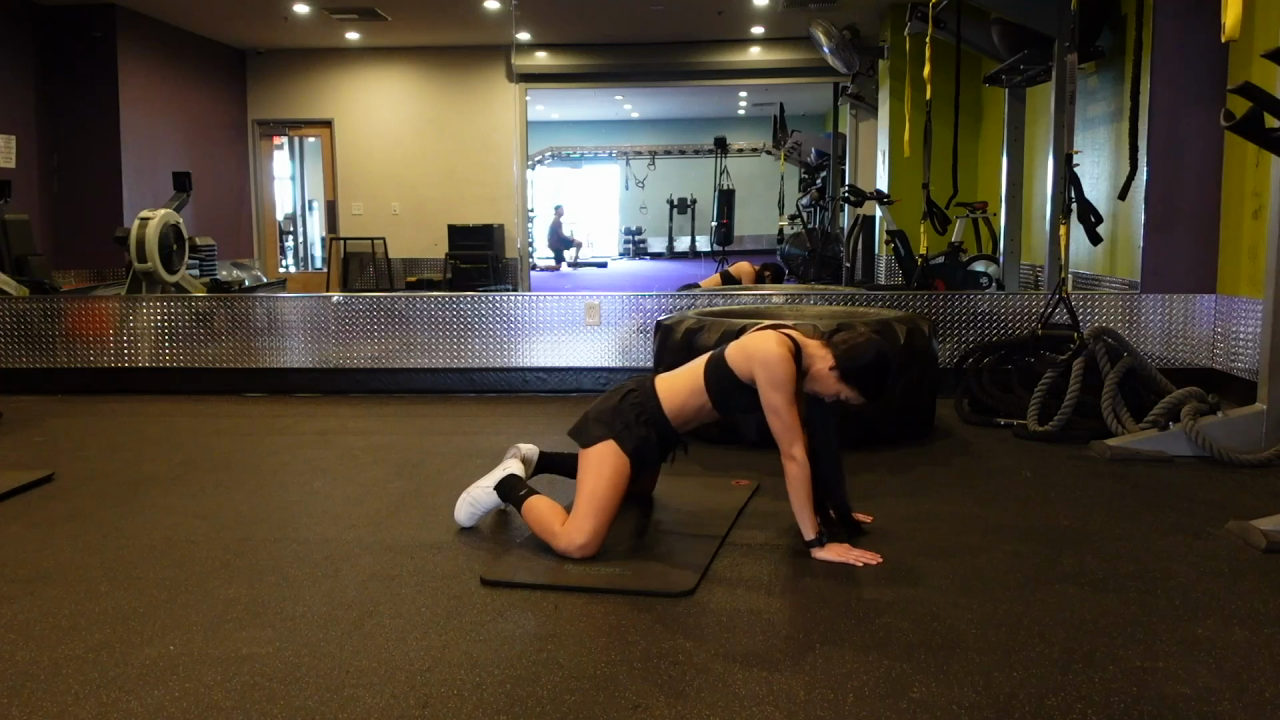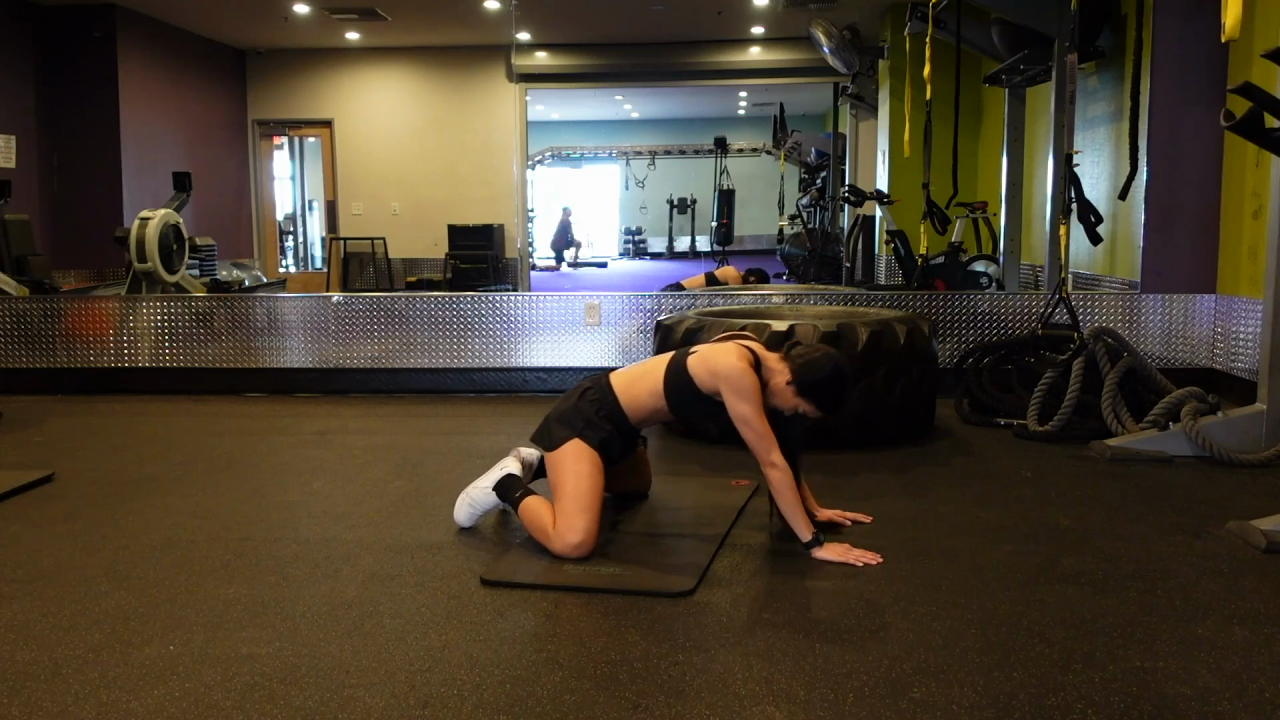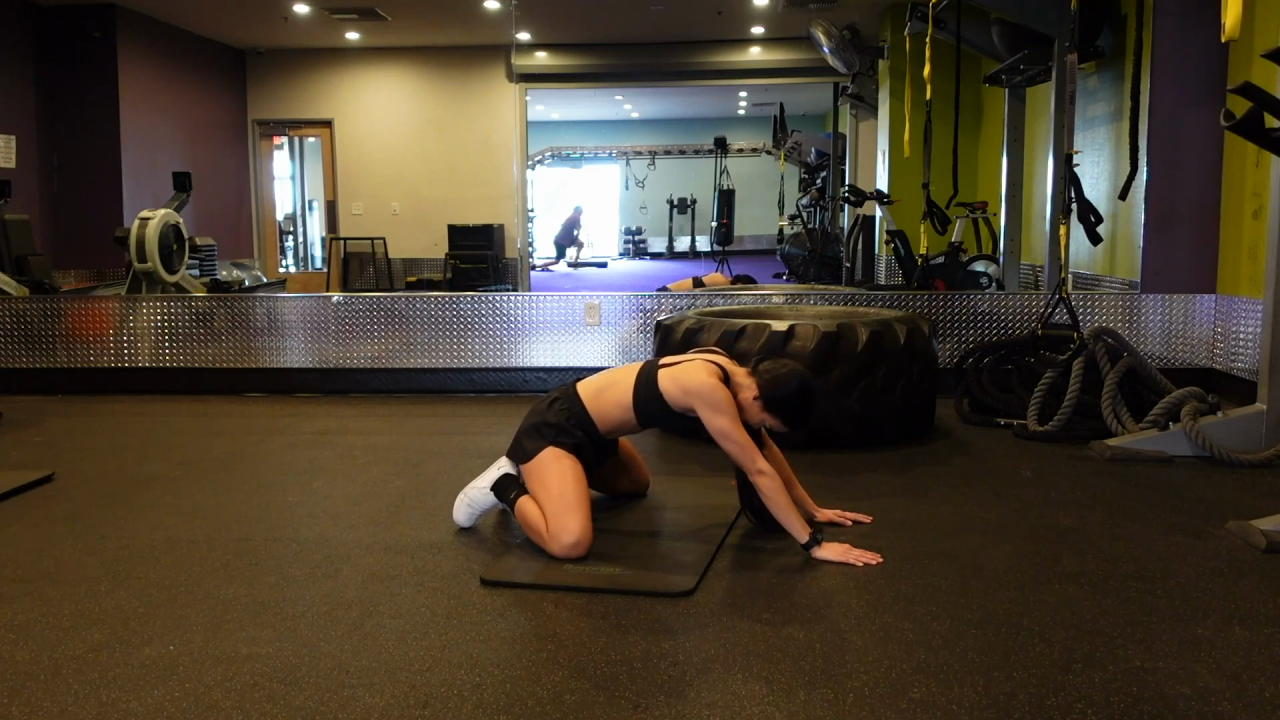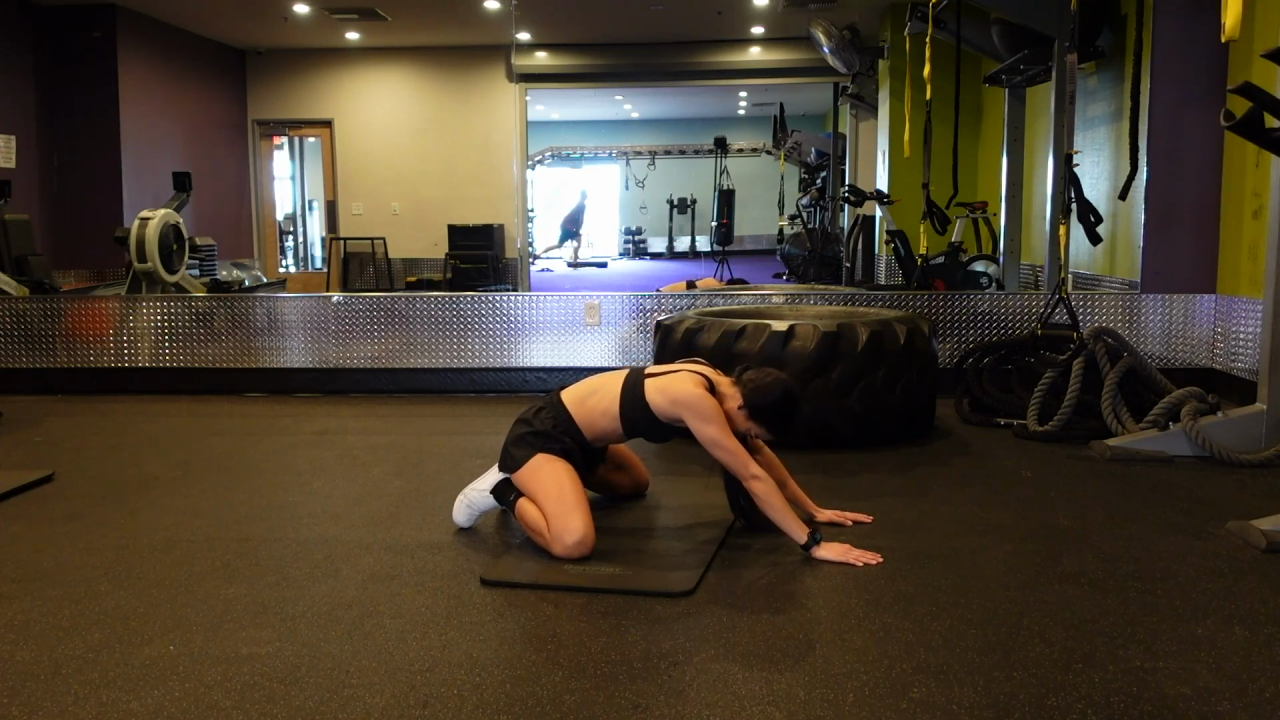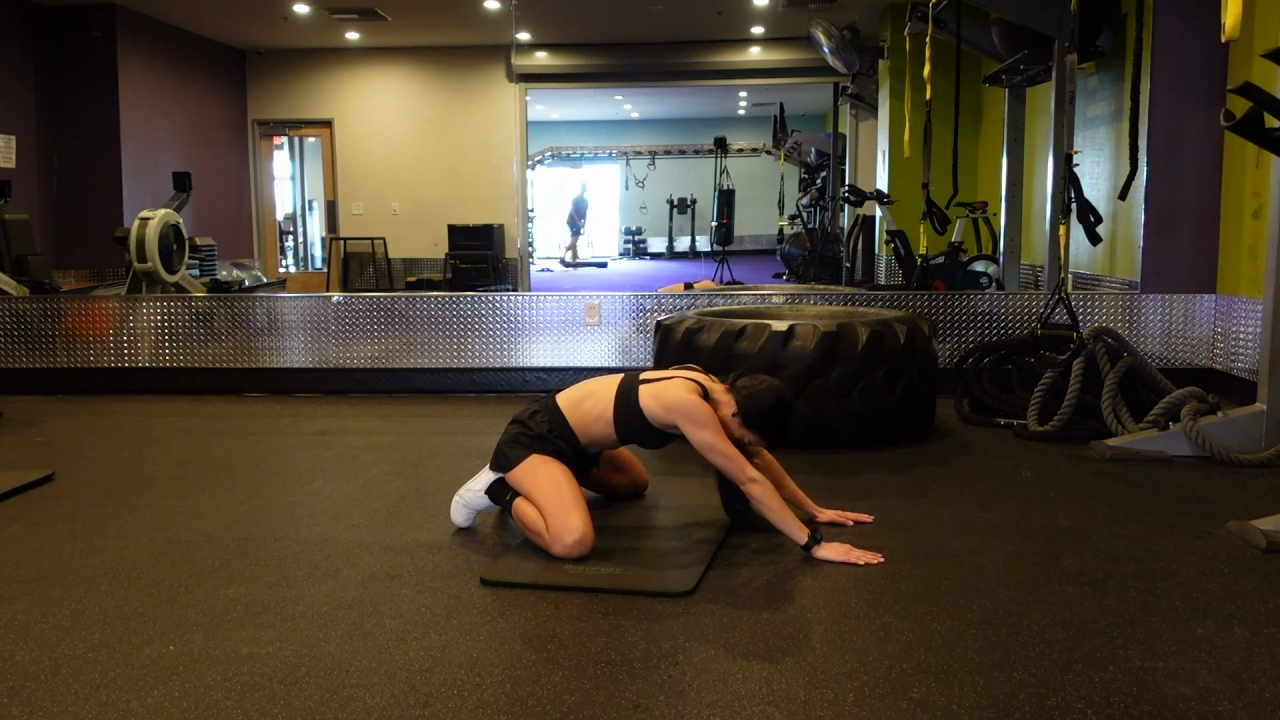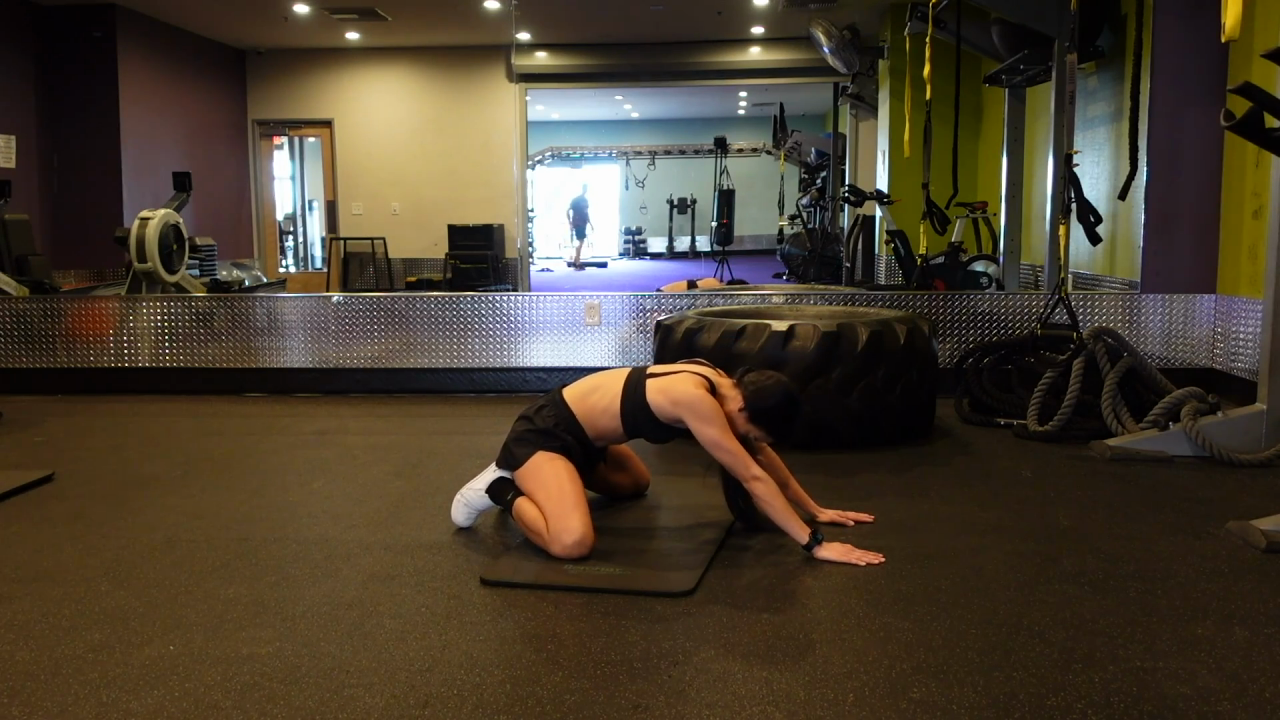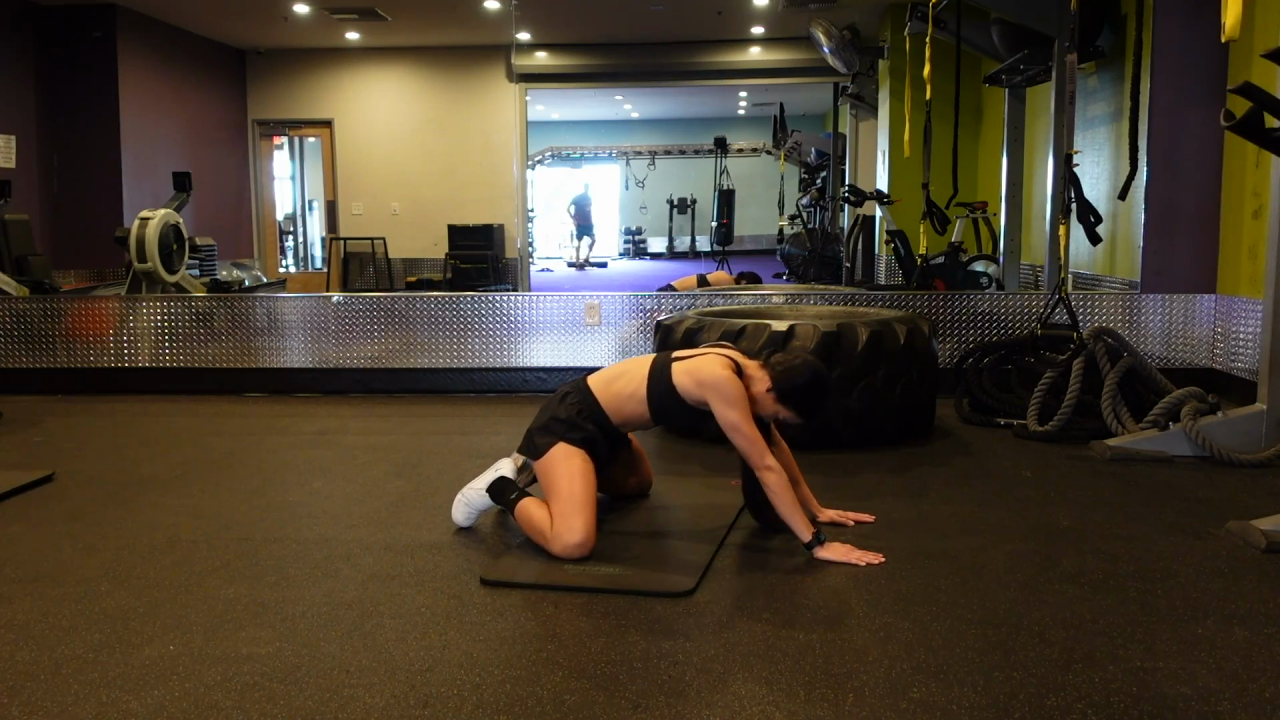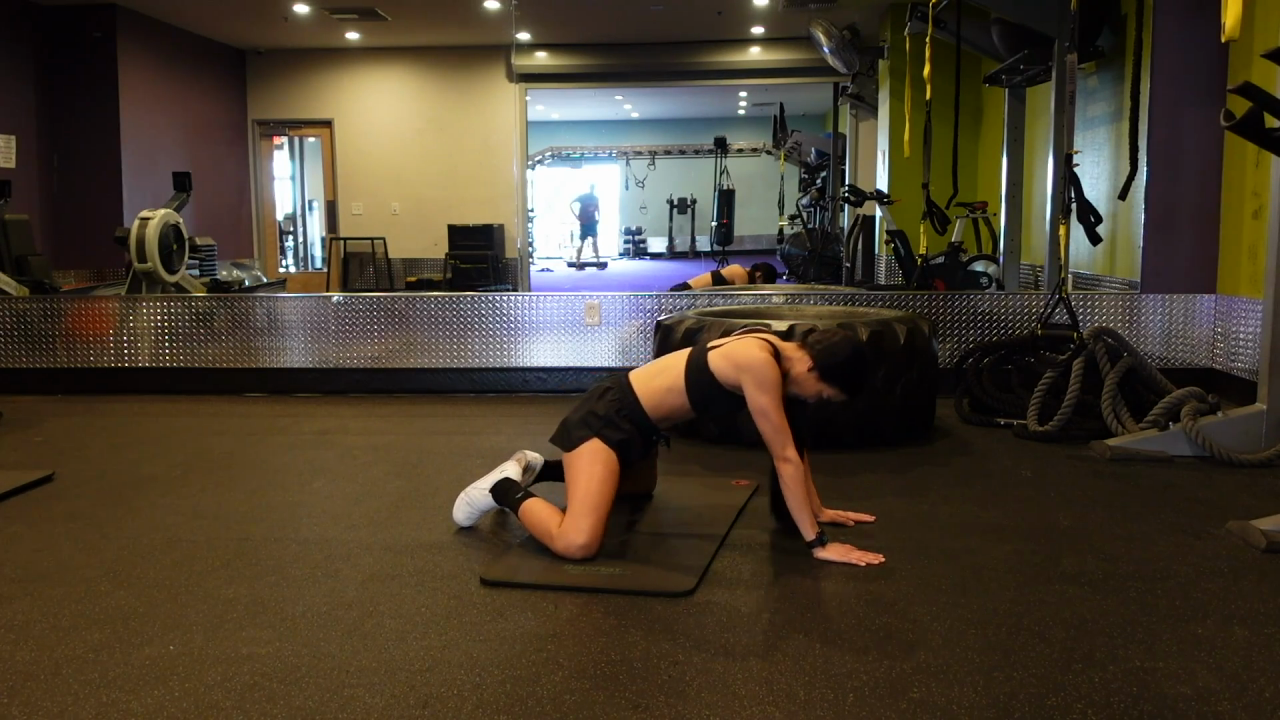
dt=0.3s
person 1, frame 1
left shoulder: (798, 354)
right shoulder: (776, 356)
left elbow: (800, 446)
right elbow: (793, 455)
left wrist: (821, 511)
right wrist: (816, 542)
left hip: (652, 424)
right hip: (628, 420)
left knee: (637, 491)
right knee: (577, 544)
left ankle: (535, 460)
right ankle: (510, 486)
person 1, frame 2
left shoulder: (762, 364)
right shoulder: (738, 370)
left elbow: (783, 447)
right elbow: (772, 463)
left wrist: (814, 509)
right wrist: (814, 542)
left hip: (617, 422)
right hip: (586, 419)
left knee: (637, 488)
right knee: (573, 544)
left ankle: (535, 464)
right ankle: (509, 487)
person 1, frame 3
left shoulder: (735, 375)
right shoulder: (708, 388)
left elbow: (768, 452)
right elbow: (759, 471)
left wrist: (813, 510)
right wrist: (812, 543)
left hip: (591, 428)
right hip: (556, 428)
left knee: (636, 486)
right knee: (570, 543)
left ankle: (534, 473)
right ankle: (507, 487)
person 1, frame 4
left shoulder: (719, 385)
right shoulder: (694, 398)
left elbow: (762, 455)
right elbow: (753, 476)
left wrist: (813, 510)
right wrist: (812, 543)
left hip: (578, 435)
right hip: (542, 435)
left knee: (635, 485)
right knee: (574, 543)
left ankle: (532, 480)
right ankle: (506, 491)
person 1, frame 5
left shoulder: (713, 390)
right shoulder: (689, 405)
left elbow: (761, 458)
right elbow: (750, 480)
left wrist: (814, 510)
right wrist: (813, 544)
left hip: (572, 437)
right hip: (536, 437)
left knee: (635, 485)
right knee: (573, 542)
left ankle: (531, 481)
right ankle: (501, 489)
person 1, frame 6
left shoulder: (722, 385)
right shoulder: (696, 399)
left elbow: (764, 457)
right elbow: (754, 478)
left wrist: (815, 510)
right wrist: (814, 543)
left hip: (582, 433)
right hip: (545, 433)
left knee: (636, 485)
right knee: (573, 543)
left ankle: (533, 480)
right ankle: (504, 491)
person 1, frame 7
left shoulder: (748, 371)
right shoulder: (724, 381)
left elbow: (777, 447)
right elbow: (766, 467)
left wrist: (816, 510)
right wrist: (814, 542)
left hip: (604, 425)
right hip: (569, 422)
left knee: (638, 486)
right knee: (573, 544)
left ankle: (536, 470)
right ankle: (503, 489)
person 1, frame 8
left shoulder: (775, 354)
right shoulder: (759, 364)
left elbow: (794, 446)
right elbow: (785, 458)
left wrist: (816, 510)
right wrist: (817, 542)
left hip: (635, 418)
right hip: (608, 417)
left knee: (641, 488)
right knee: (577, 544)
left ankle: (539, 467)
right ankle: (506, 489)
